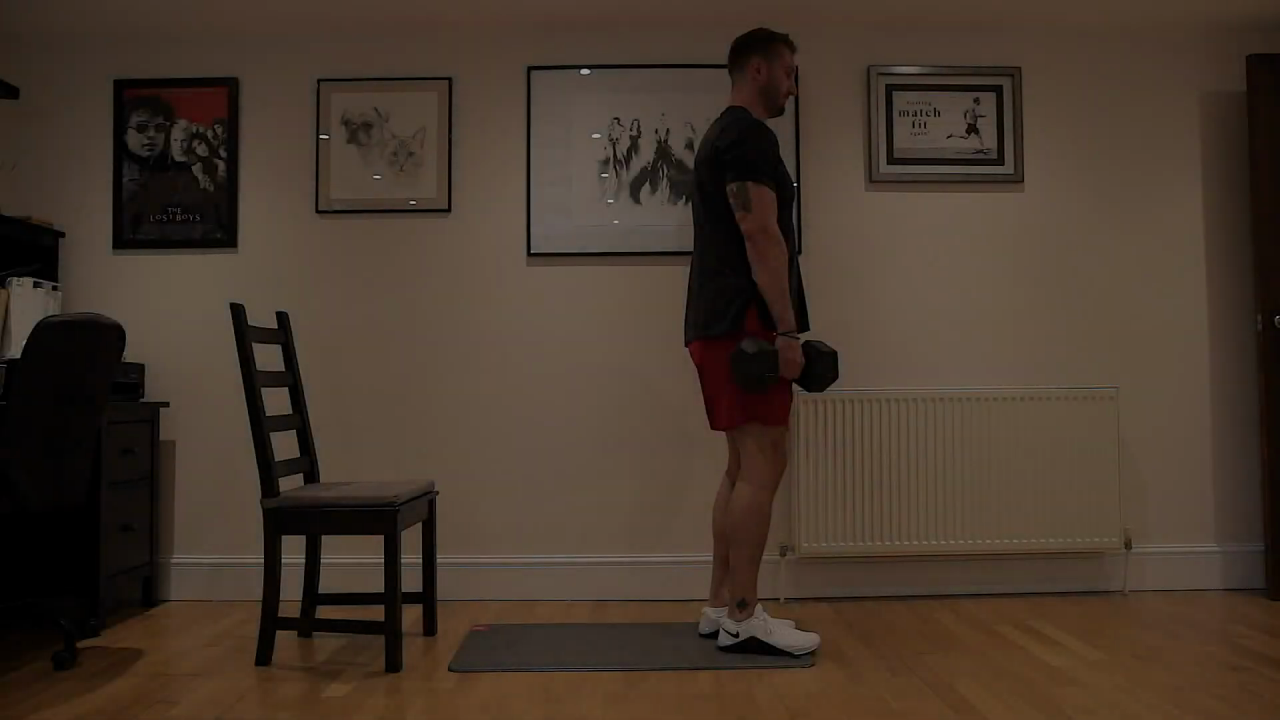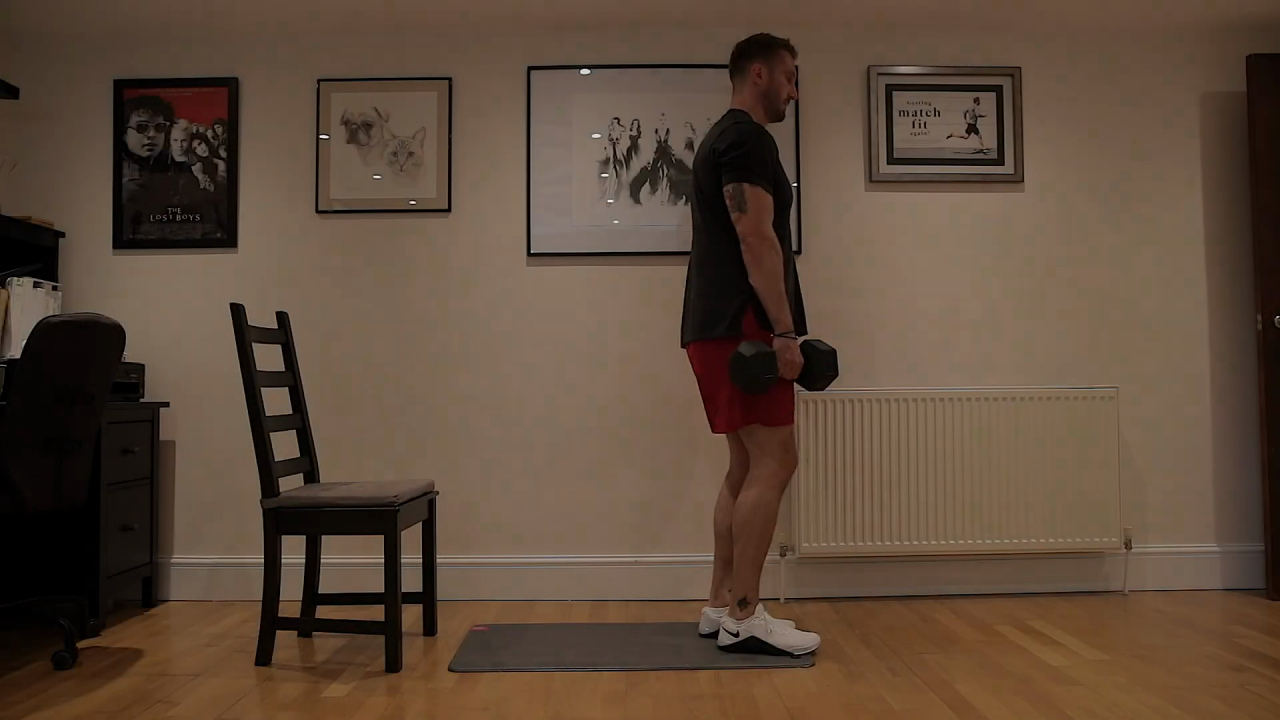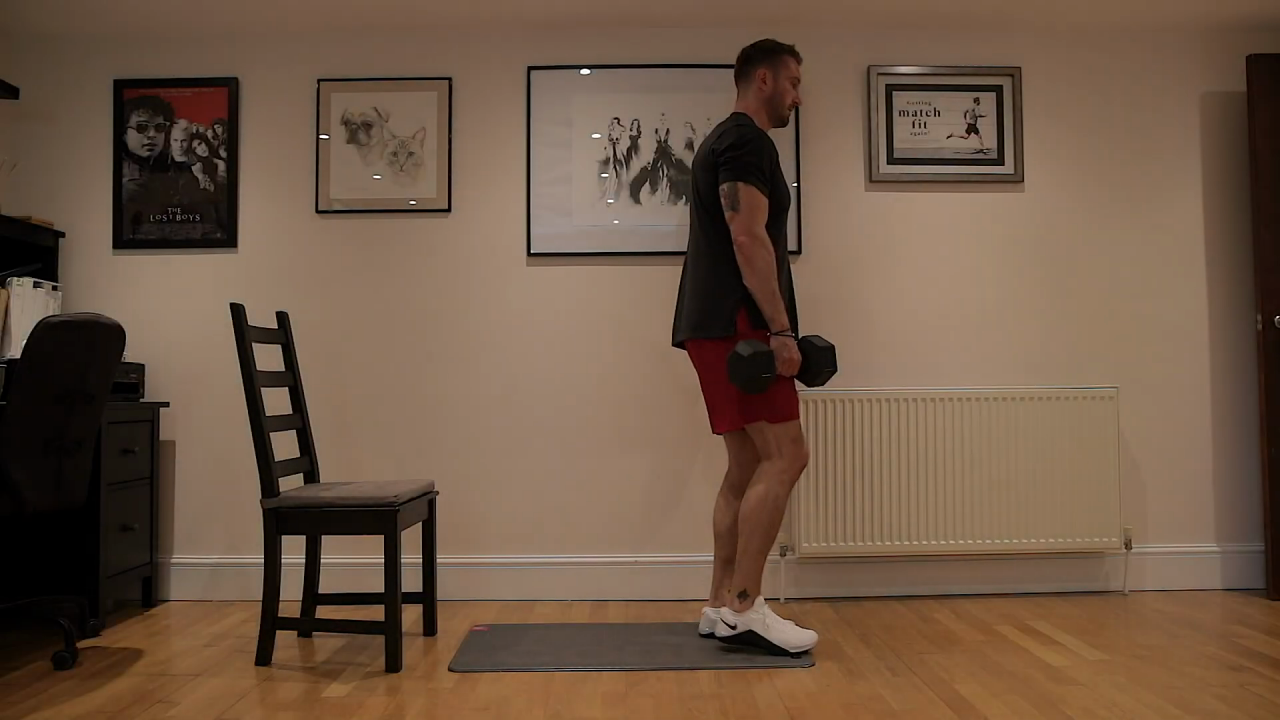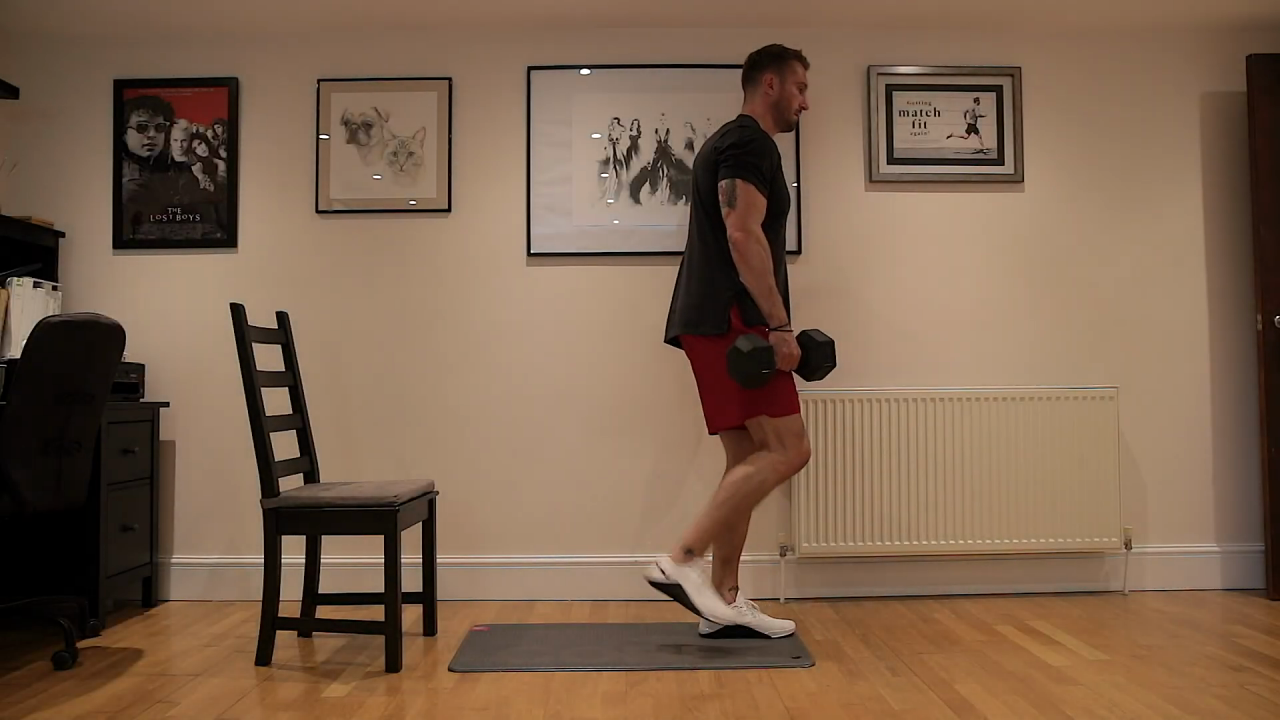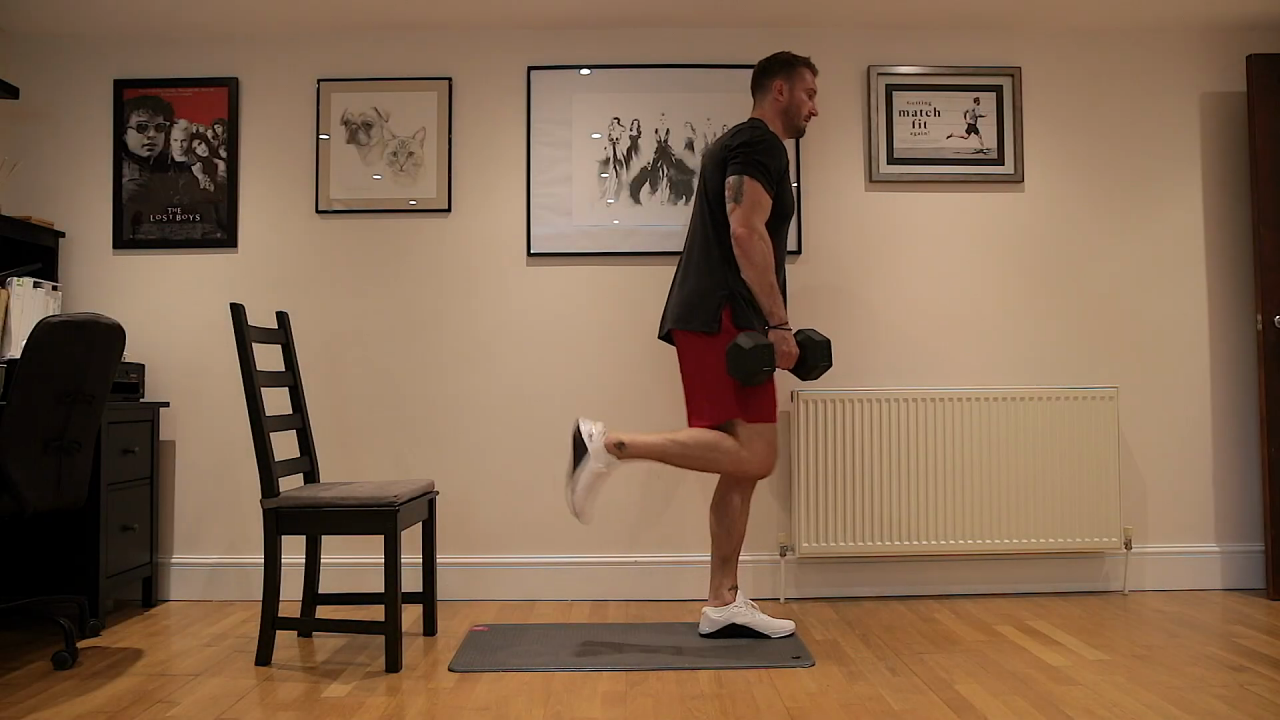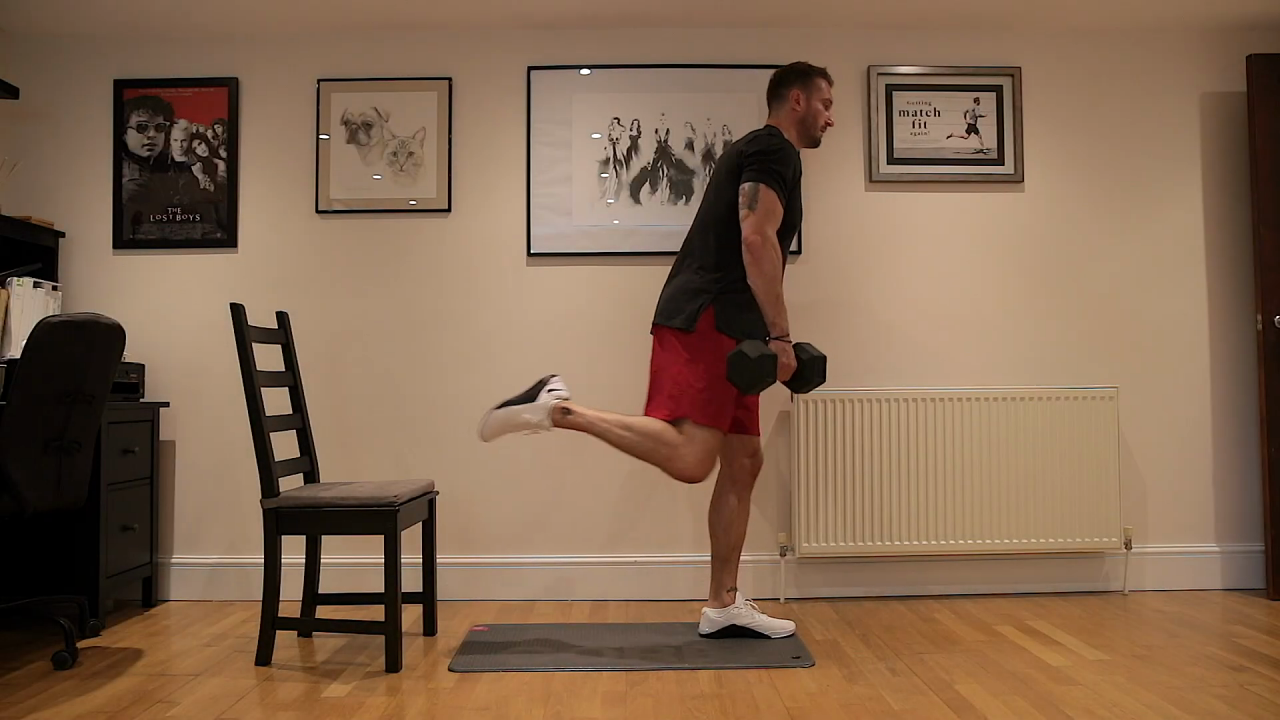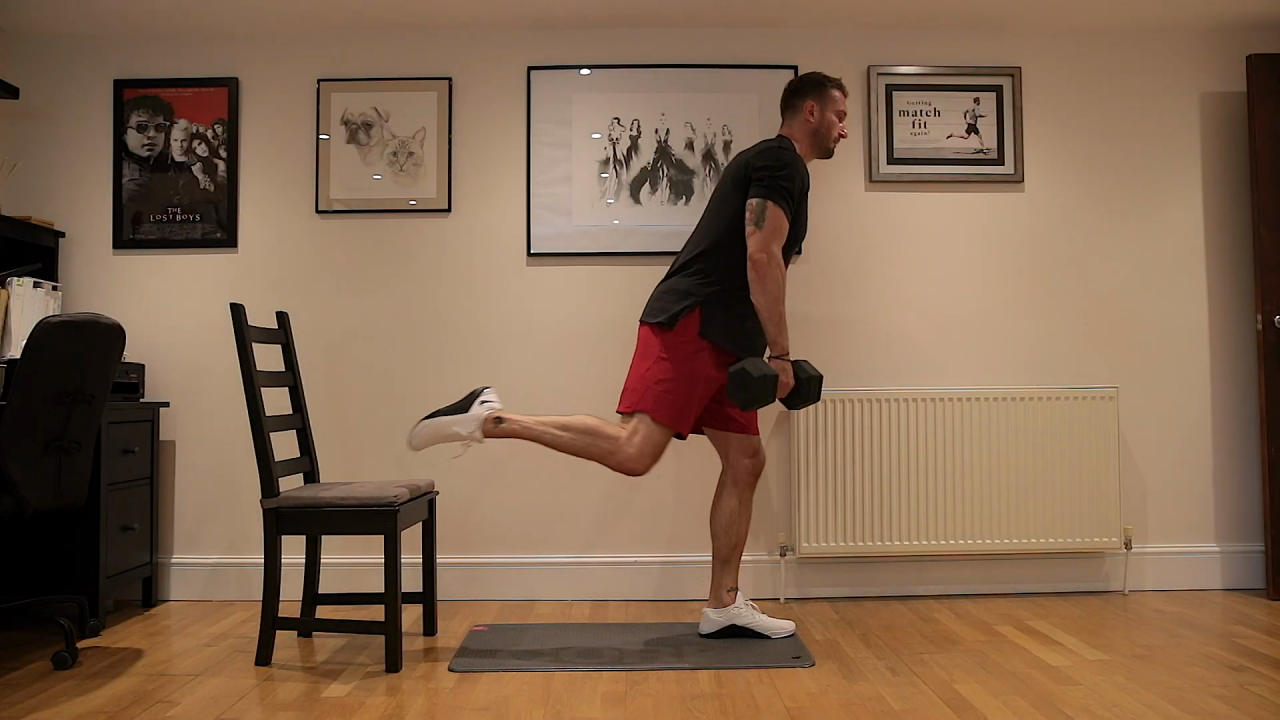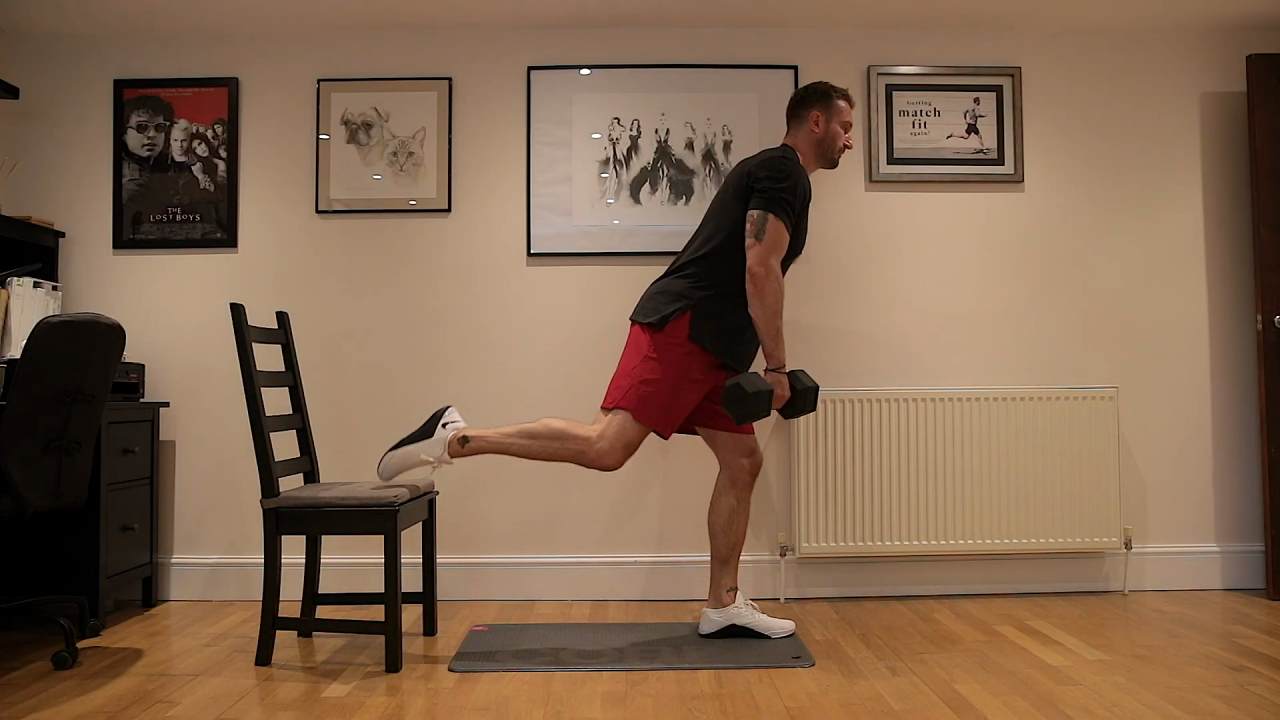
dt=0.2s
person 1, frame 1
left shoulder: (725, 136)
right shoulder: (749, 136)
right elbow: (761, 236)
right wrist: (786, 331)
left hip: (721, 321)
right hip: (743, 322)
left knee: (745, 465)
right knee: (761, 465)
left ankle: (722, 605)
right ankle: (742, 618)
person 1, frame 2
left shoulder: (725, 139)
right shoulder: (747, 138)
right elbow: (756, 239)
right wrist: (784, 333)
left hip: (721, 323)
right hip: (741, 324)
left knee: (747, 466)
right knee: (772, 464)
left ankle: (722, 606)
right ankle: (743, 618)
person 1, frame 3
left shoulder: (728, 142)
right shoulder: (747, 141)
right elbow: (749, 240)
left wrist: (768, 329)
right wrist: (780, 331)
left hip: (720, 323)
right hip: (735, 323)
left knee: (748, 465)
right knee: (785, 458)
left ankle: (723, 605)
right ankle: (742, 609)
person 1, frame 4
left shoulder: (733, 145)
right shoulder: (749, 142)
right elbow: (744, 237)
left wrist: (767, 324)
right wrist: (780, 327)
left hip: (718, 320)
right hip: (729, 320)
left knee: (749, 459)
right knee: (787, 450)
left ankle: (722, 600)
right ankle: (682, 561)
person 1, frame 5
left shoulder: (745, 147)
right shoulder: (759, 143)
right elbow: (747, 234)
left wrist: (765, 325)
right wrist: (780, 324)
left hip: (717, 319)
right hip: (720, 318)
left knee: (741, 461)
right knee: (753, 457)
left ankle: (723, 603)
right ankle: (610, 443)
person 1, frame 6
left shoulder: (758, 153)
right shoulder: (775, 150)
right elbow: (758, 242)
left wrist: (760, 336)
right wrist: (780, 337)
left hip: (718, 325)
right hip: (705, 319)
left knee: (745, 462)
right knee: (689, 459)
left ankle: (724, 605)
right ankle: (560, 407)
person 1, frame 7
left shoulder: (767, 165)
right shoulder: (782, 162)
right elbow: (761, 258)
left wrist: (758, 348)
right wrist: (781, 355)
left hip: (713, 336)
right hip: (690, 323)
left knee: (746, 461)
right knee: (633, 451)
left ankle: (724, 605)
right ankle: (490, 419)
person 1, frame 8
left shoulder: (772, 174)
right shoulder: (783, 173)
right elbow: (760, 271)
left wrist: (759, 359)
right wrist: (777, 367)
left hip: (707, 341)
right hip: (681, 327)
left knee: (743, 462)
right knee: (605, 446)
left ankle: (723, 605)
right ankle: (455, 438)
